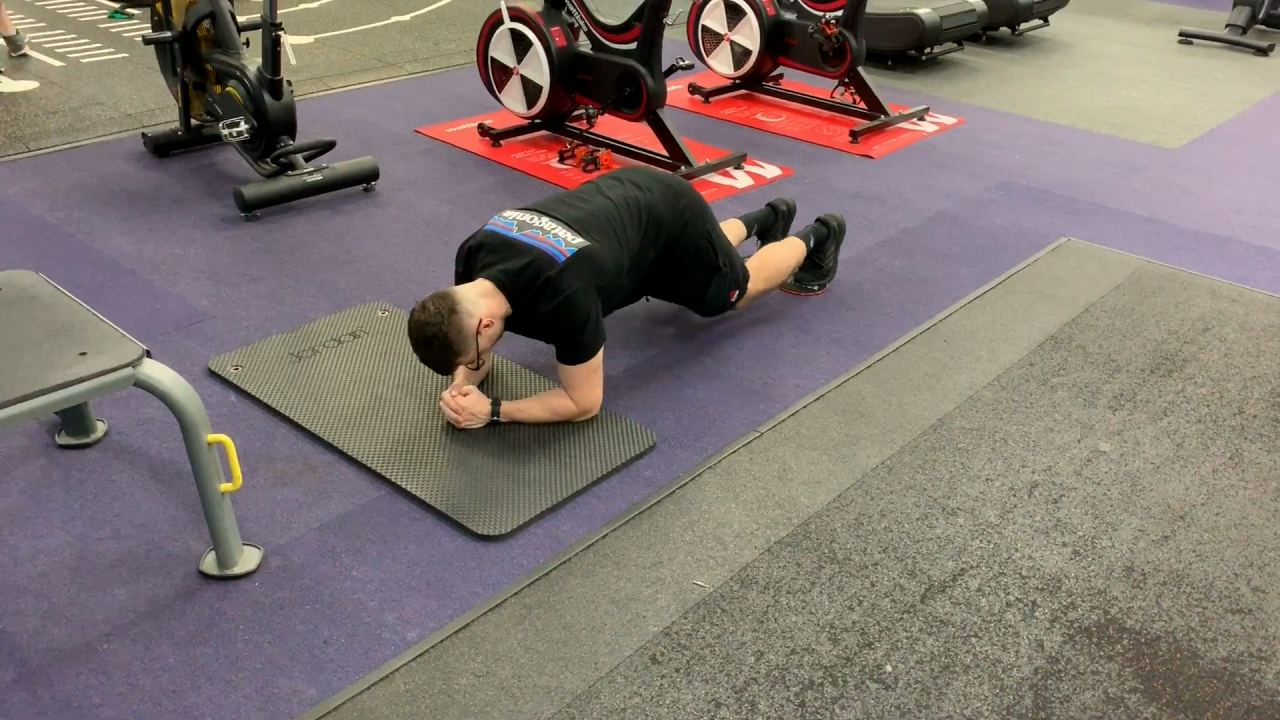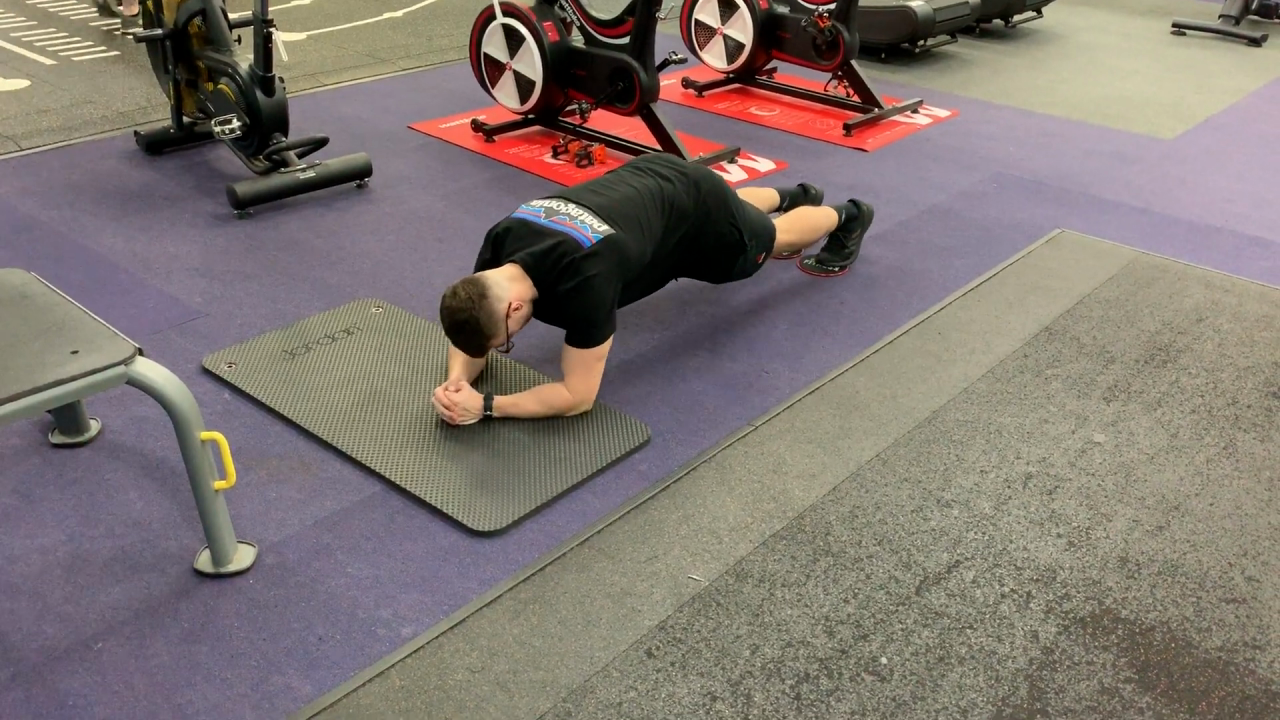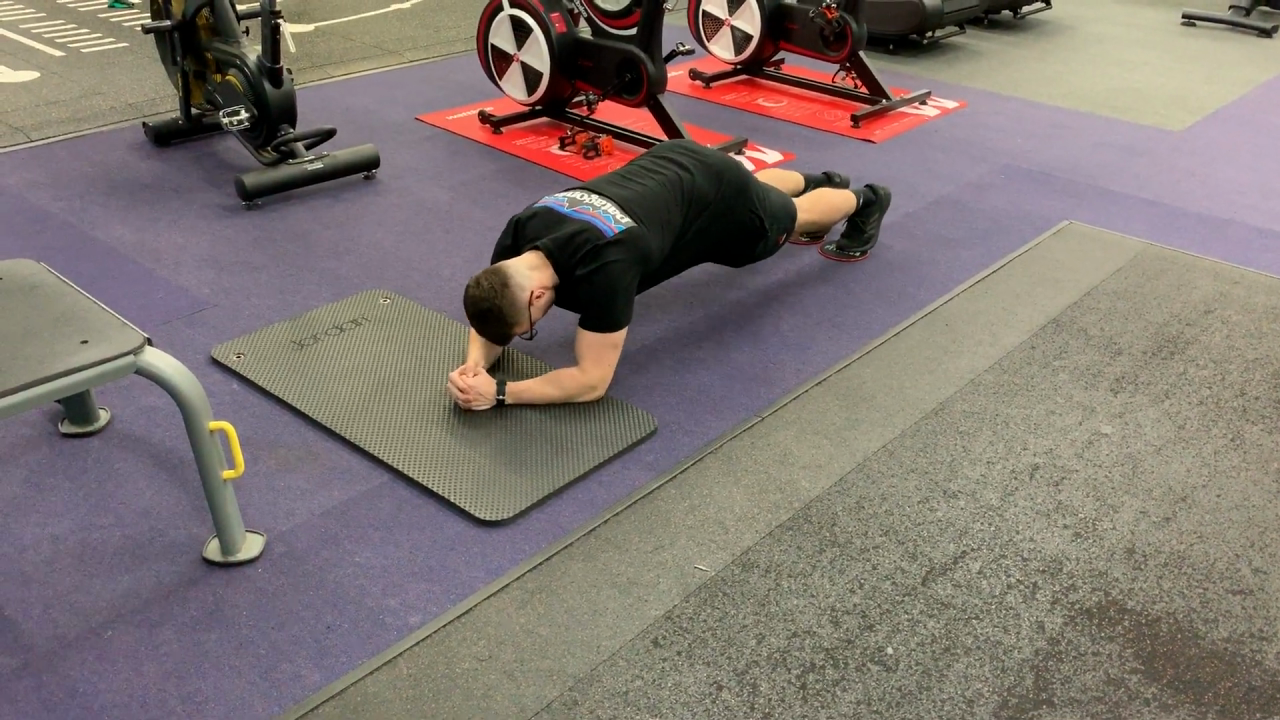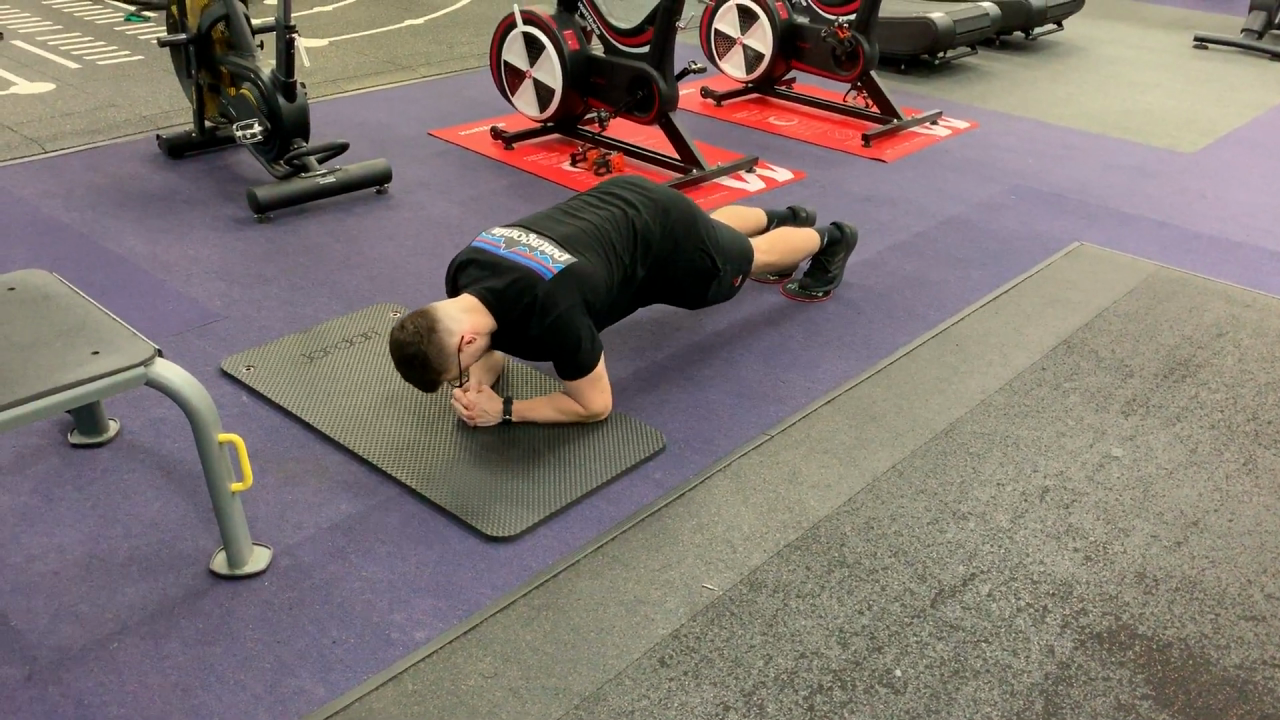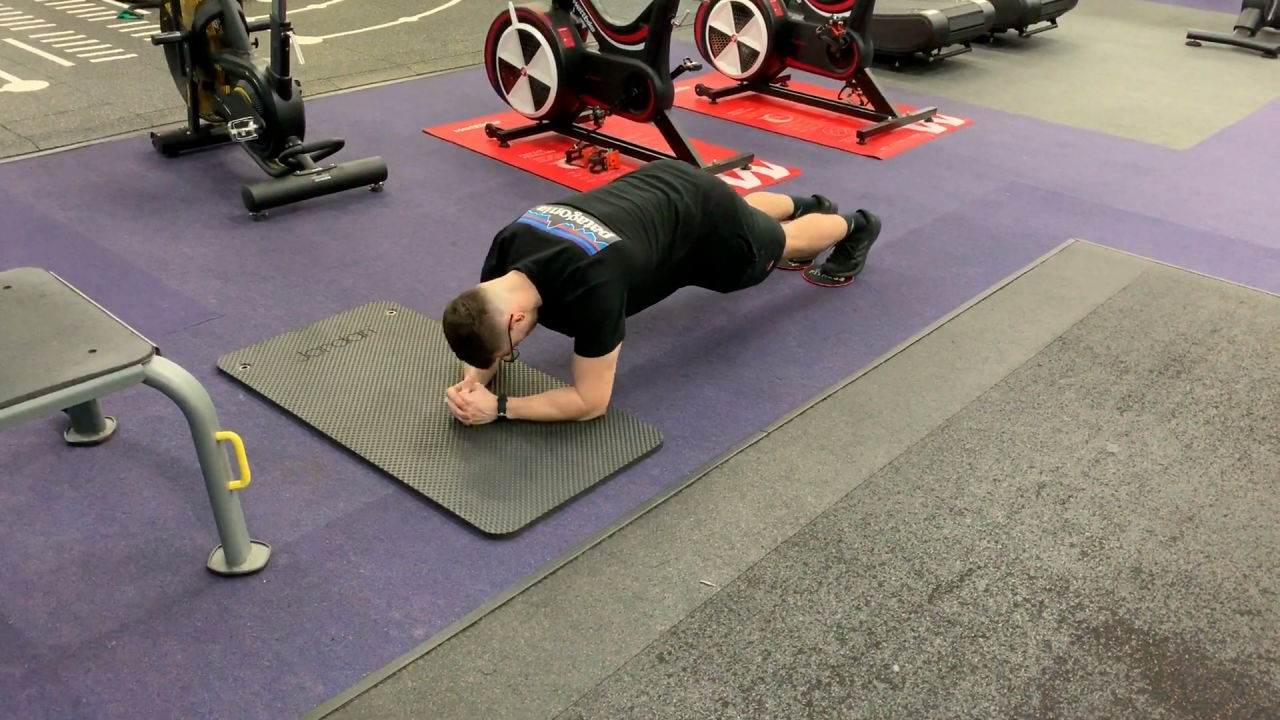
dt=1s
person 1, frame 1
left shoulder: (562, 295)
right shoulder: (474, 258)
left elbow: (583, 402)
right elbow: (475, 343)
left wrist: (491, 410)
right wrist: (461, 386)
left hip: (669, 214)
right hip: (626, 191)
left knee: (735, 293)
left ankle: (817, 238)
right ankle: (767, 217)
person 1, frame 2
left shoulder: (582, 282)
right shoulder: (500, 246)
left elbow: (578, 396)
right elbow: (469, 340)
left wrist: (485, 407)
right wrist: (457, 381)
left hip: (695, 205)
right hip: (650, 178)
left knee: (774, 239)
right knee: (739, 208)
left ankle: (847, 216)
right ankle: (792, 195)
person 1, frame 3
left shoulder: (602, 269)
right shoulder: (518, 238)
left elbow: (592, 382)
right elbow: (493, 327)
left wrist: (500, 393)
right wrist: (475, 364)
left hip: (717, 195)
right hip: (673, 164)
left knee: (793, 216)
right knee: (765, 192)
left ankle: (864, 201)
right ankle: (822, 181)
person 1, frame 4
left shoulder: (551, 312)
right shoulder: (464, 274)
left elbow: (596, 405)
right elbow: (494, 347)
left wrist: (503, 409)
right wrist: (479, 383)
left hip: (667, 236)
right hip: (621, 201)
left knee: (751, 258)
right knee: (717, 229)
left ankle: (829, 240)
right ankle: (786, 218)
person 1, frame 5
left shoulder: (589, 289)
right shoulder: (507, 251)
left elbow: (591, 402)
right elbow: (485, 339)
left wrist: (499, 408)
right wrist: (473, 380)
left hip: (704, 218)
right hip: (659, 185)
left knee: (782, 243)
right knee: (748, 211)
left ankle: (855, 227)
right ankle: (807, 206)
